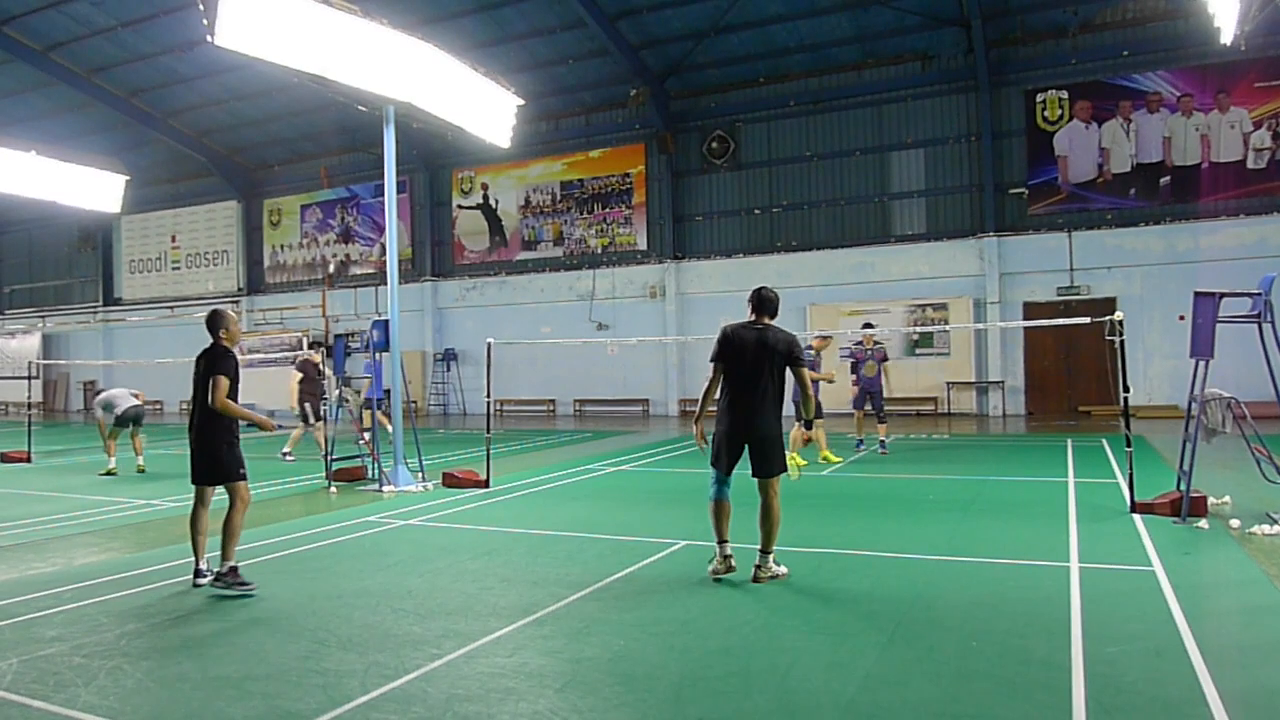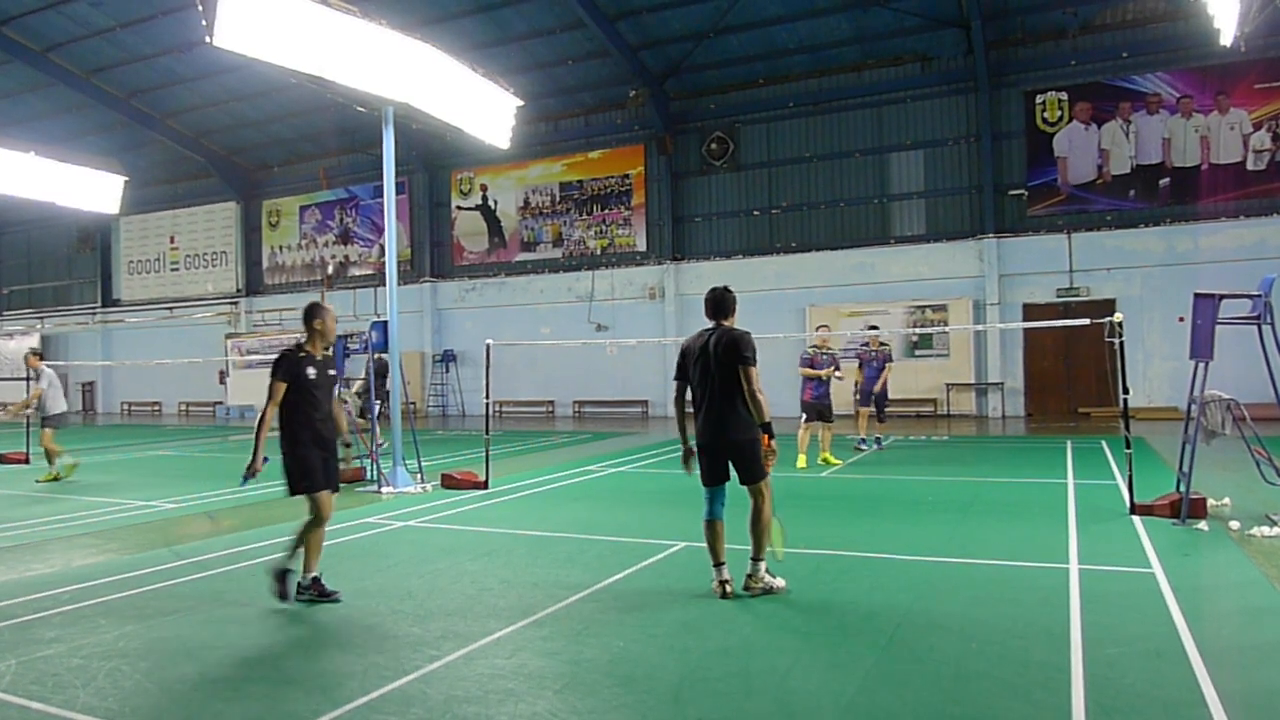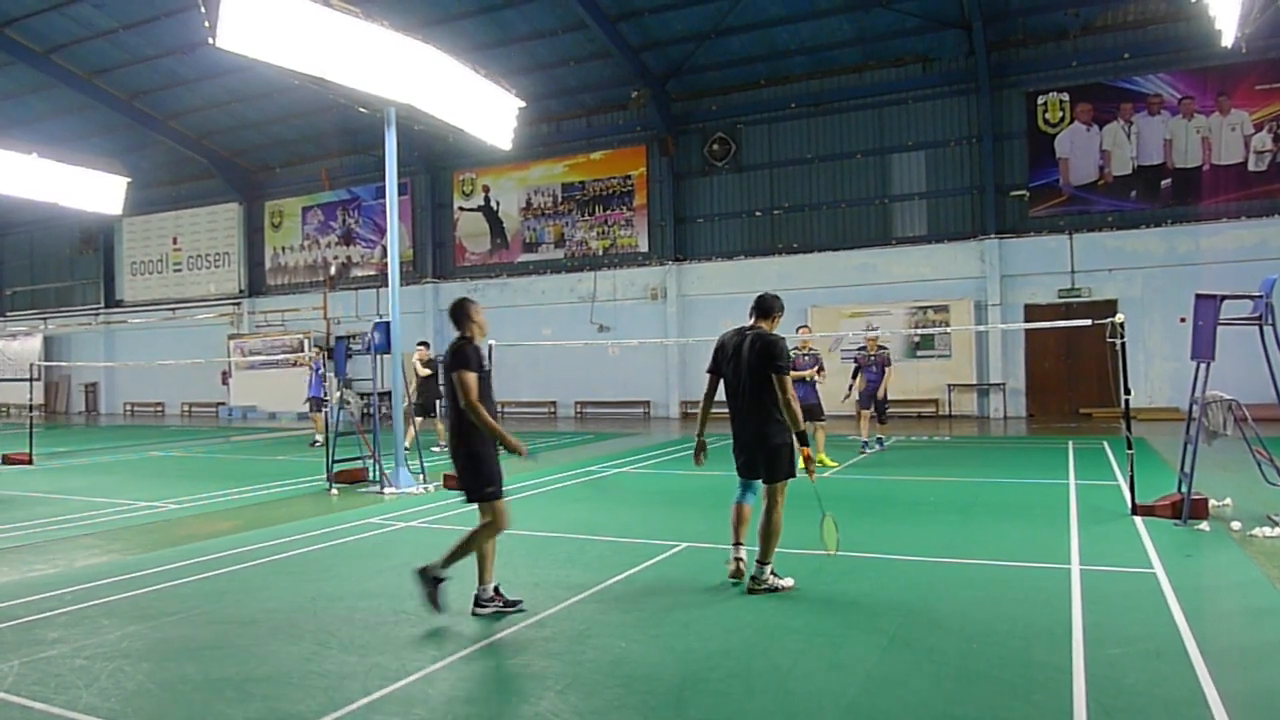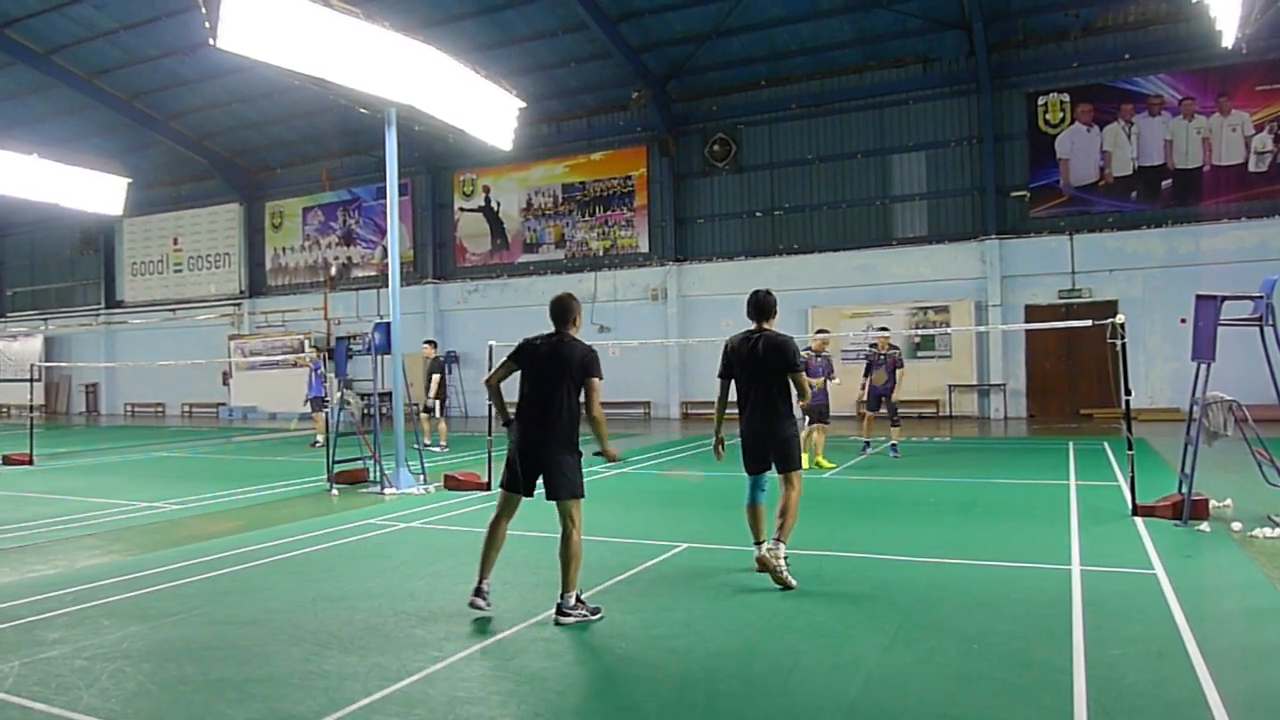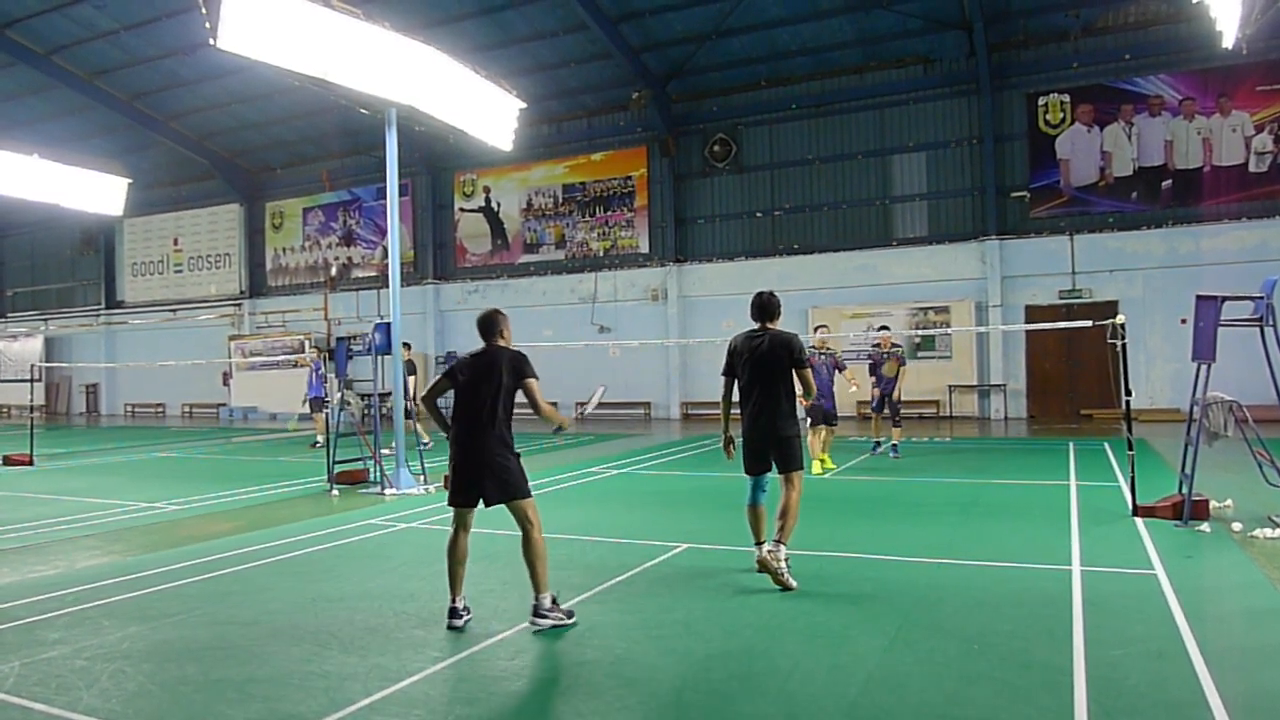
dt=1s
person 1, frame 1
left shoulder: (205, 357)
right shoulder: (225, 357)
right elbow: (218, 401)
right wrist: (256, 419)
left hip: (201, 436)
right hip: (220, 438)
left knee: (202, 501)
right knee: (241, 499)
left ankle: (201, 568)
right ankle: (226, 570)
person 1, frame 2
left shoulder: (329, 362)
right shoulder: (290, 361)
right elbow: (271, 408)
left wrist: (345, 443)
right wrist: (258, 453)
left hip: (327, 447)
right hip: (300, 447)
left knee: (320, 513)
right knee: (321, 514)
left ankle: (307, 581)
right ankle: (284, 565)
person 1, frame 3
left shoulder: (465, 350)
right shoulder: (465, 350)
right elbow: (470, 403)
right wrist: (503, 437)
left hip: (475, 448)
right hip: (477, 448)
left knee: (490, 518)
right knee: (497, 521)
left ankle: (487, 593)
right ankle: (435, 571)
person 1, frame 4
left shoulder: (530, 346)
right shoulder: (586, 354)
left elbow: (492, 381)
right elbow: (594, 411)
left wrist: (507, 419)
right wrist: (604, 445)
left hip: (524, 443)
right hip: (560, 448)
left knee: (503, 514)
right knee: (572, 524)
left ankle: (481, 588)
right ankle: (568, 603)
person 1, frame 5
left shoulder: (463, 363)
right shoulder: (515, 359)
left elbow: (428, 398)
right elbow: (539, 407)
left wrist: (449, 431)
right wrist: (561, 419)
left hip: (462, 453)
right hip: (496, 452)
left knee: (461, 528)
right knee: (531, 524)
left ankle: (457, 607)
right ankle: (543, 605)
person 2, frame 1
left shoulder: (729, 333)
right shoulder: (787, 340)
left elbow: (713, 380)
right elbow: (806, 390)
left wrist: (698, 419)
right wrist: (808, 424)
left hip: (729, 424)
right hip: (767, 427)
left knee: (720, 482)
right knee: (769, 493)
left ankle: (724, 553)
right ankle: (764, 564)
person 2, frame 2
left shoulder: (690, 345)
right shoulder: (739, 339)
left elbow: (679, 399)
right elbow: (752, 390)
left wrist: (685, 443)
right wrist: (768, 432)
left hip: (706, 436)
right hip: (741, 432)
left knee: (713, 501)
right knee: (761, 496)
left ankle: (721, 577)
right ankle: (757, 573)
person 2, frame 3
left shoulder: (725, 341)
right shoulder: (773, 343)
left elbow: (709, 393)
right elbow: (787, 398)
left wrist: (700, 435)
right wrist: (804, 443)
left hip: (741, 434)
right hip: (772, 434)
left knee: (746, 488)
right knee: (774, 500)
left ankle: (737, 557)
right ankle: (761, 575)
person 2, frame 4
left shoulder: (733, 345)
right shoulder: (784, 344)
left elbow: (722, 394)
right elbow: (804, 392)
left wrist: (717, 431)
right wrist: (804, 399)
left hip: (750, 429)
right hip: (781, 426)
left knee: (756, 486)
right knee: (792, 486)
left ankle: (761, 550)
right ankle: (776, 551)
person 2, frame 5
left shoulder: (737, 343)
right shoulder: (789, 341)
left elbow: (726, 392)
right elbow: (810, 389)
left wrist: (725, 430)
right wrist: (806, 397)
left hip: (752, 428)
right hip: (783, 426)
left knee: (756, 486)
right knee: (792, 486)
left ankle: (761, 550)
right ankle: (777, 551)
